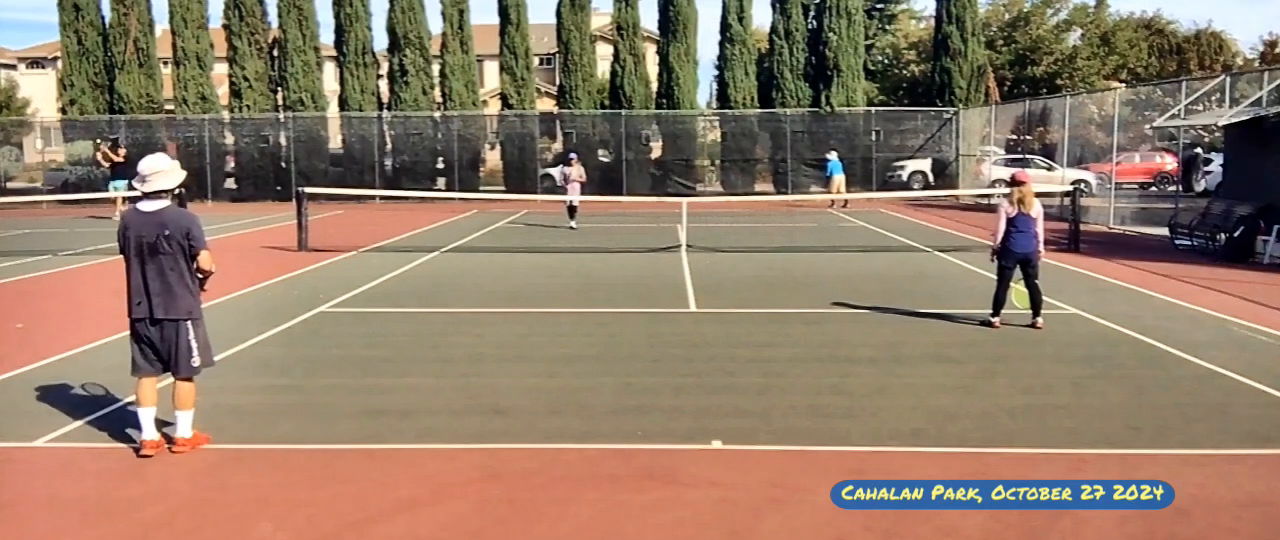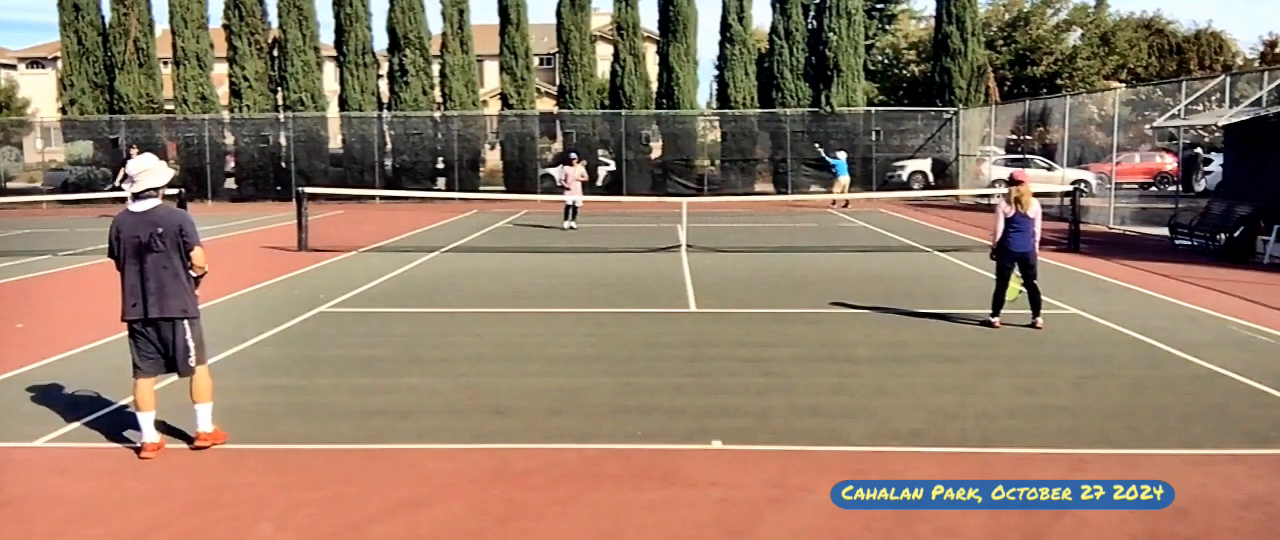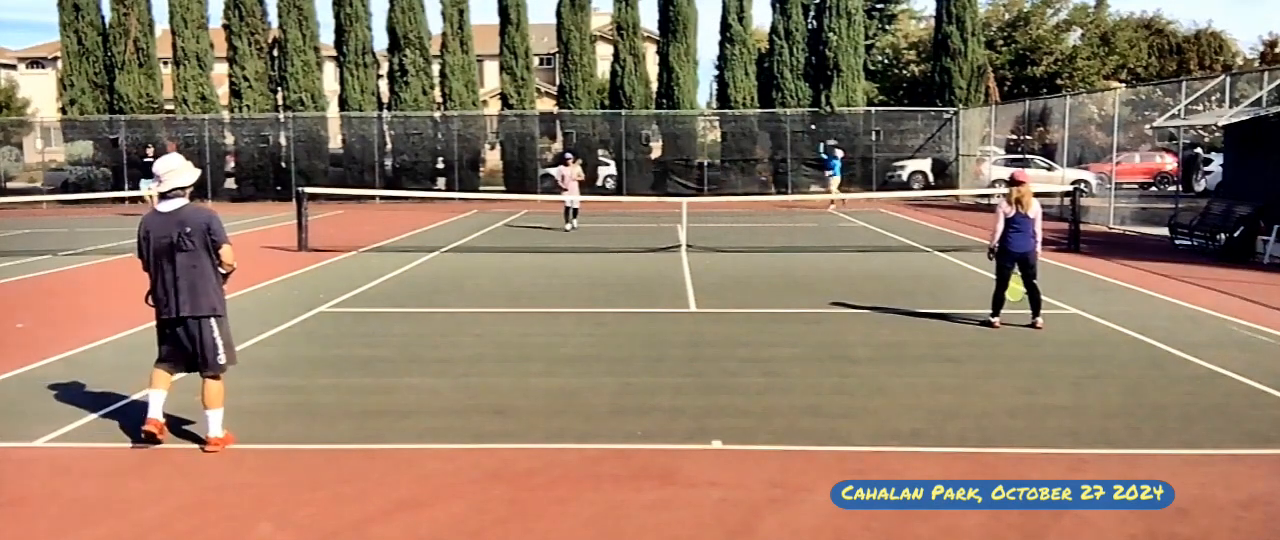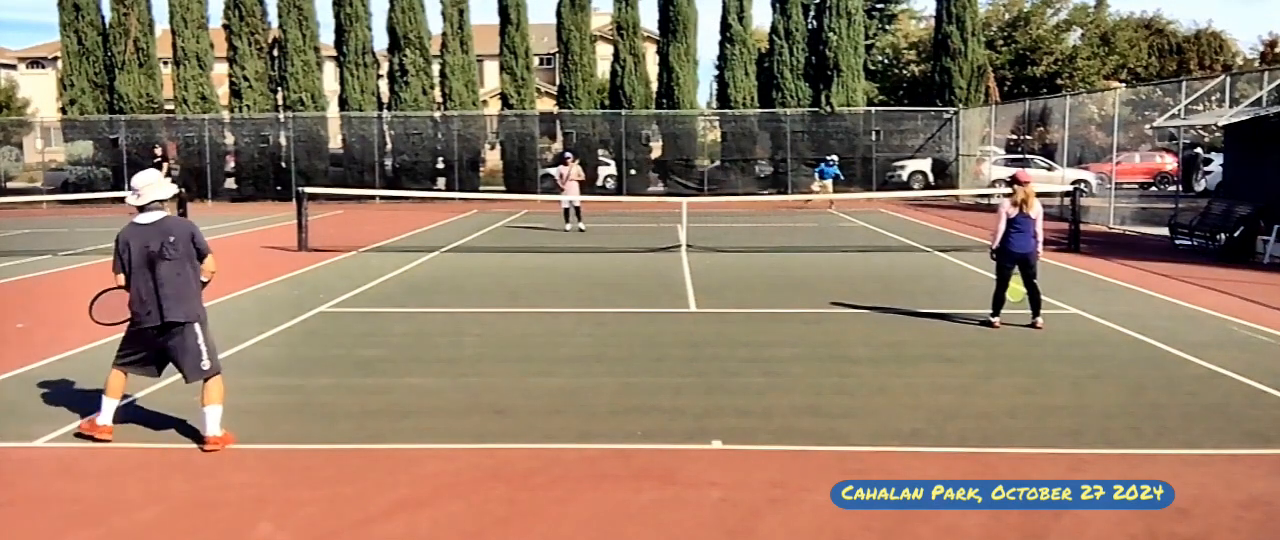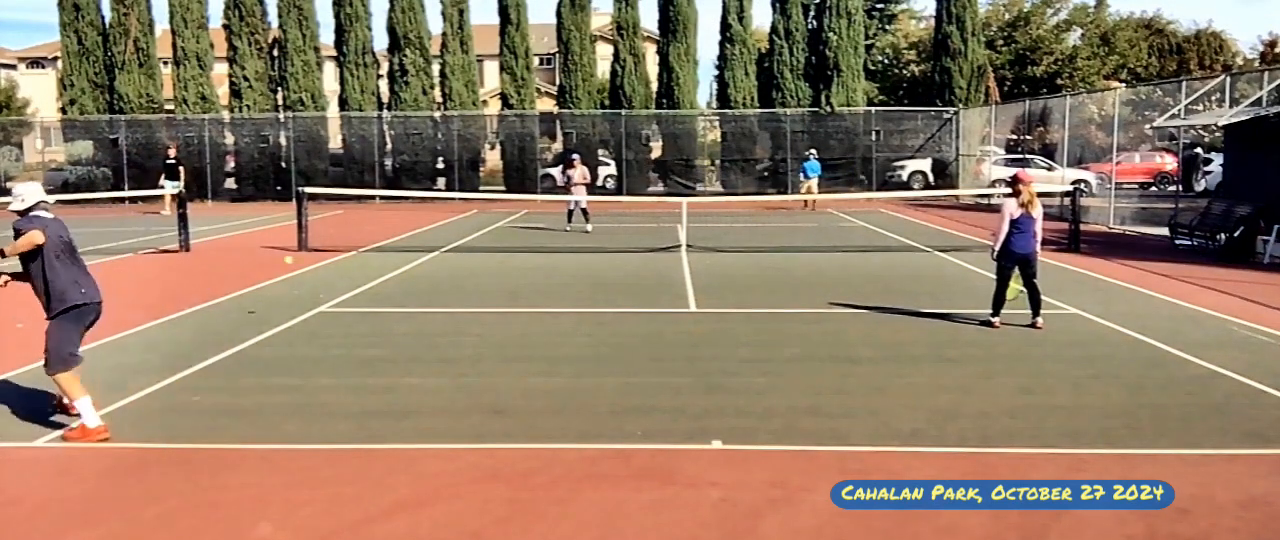
dt=0.5s
person 1, frame 1
left shoulder: (128, 220)
right shoulder: (185, 219)
left elbow: (131, 258)
right elbow: (205, 265)
right wrist: (197, 279)
left hip: (142, 309)
right hip: (179, 307)
left knee: (146, 374)
right knee: (184, 374)
left ankle: (148, 437)
right ankle: (183, 435)
person 1, frame 2
left shoulder: (120, 222)
right shoulder: (177, 217)
left elbow: (119, 263)
right elbow: (199, 263)
right wrist: (191, 279)
left hip: (138, 309)
right hip: (177, 306)
left knee: (144, 375)
right knee: (197, 367)
left ankle: (149, 439)
right ankle: (205, 429)
person 1, frame 3
left shoulder: (148, 222)
right shoulder: (204, 216)
left elbow: (147, 266)
right elbow: (228, 260)
right wrist: (218, 275)
left hip: (167, 308)
right hip: (204, 306)
left knee: (164, 365)
right knee: (213, 372)
left ankle: (153, 418)
right ankle: (215, 435)
person 1, frame 4
left shoulder: (125, 235)
right shoulder: (184, 227)
left elbow: (120, 280)
right elbow: (209, 269)
left hip: (144, 318)
right hip: (185, 315)
left knee: (121, 366)
right knee: (210, 374)
left ankle: (103, 422)
right ankle: (214, 434)
person 1, frame 5
left shoulder: (25, 224)
right shoulder: (58, 225)
left elbow: (36, 237)
left hip: (68, 305)
right hip: (89, 299)
left knee: (60, 368)
right knee: (67, 354)
left ankle: (93, 424)
right ankle: (70, 401)
person 2, frame 1
left shoulder: (1006, 204)
right shoulder: (1036, 204)
left elbow: (1000, 229)
right elbow: (1039, 229)
left wrist: (995, 247)
right wrist: (1040, 247)
left hip: (1010, 249)
right hip: (1030, 249)
left knee: (1003, 284)
right knee: (1033, 285)
left ankle: (995, 318)
right ankle: (1037, 318)
person 2, frame 2
left shoulder: (1004, 204)
right shoulder: (1034, 204)
left elbow: (999, 229)
right elbow: (1037, 229)
left wrist: (994, 247)
right wrist: (1035, 247)
left hip: (1007, 249)
right hip: (1028, 249)
left knee: (1001, 285)
right knee: (1031, 284)
left ankle: (995, 318)
right ankle: (1037, 319)
person 2, frame 3
left shoulder: (1004, 204)
right shoulder: (1034, 204)
left elbow: (998, 229)
right elbow: (1038, 229)
left wrist: (992, 246)
right wrist: (1038, 247)
left hip: (1007, 249)
right hip: (1027, 250)
left knee: (1001, 285)
right knee: (1031, 284)
left ankle: (995, 318)
right ankle: (1037, 319)
person 2, frame 4
left shoulder: (1006, 203)
right shoulder: (1036, 204)
left elbow: (1000, 228)
right elbow: (1038, 229)
left wrist: (993, 246)
right wrist: (1039, 248)
left hip: (1008, 250)
right hip: (1028, 250)
left knee: (1002, 284)
right knee: (1031, 284)
left ankle: (995, 318)
right ankle: (1037, 318)
person 2, frame 5
left shoulder: (1009, 203)
right shoulder: (1037, 204)
left elbow: (1003, 229)
right elbow: (1038, 230)
left wrist: (995, 248)
right wrist: (1037, 247)
left hip: (1010, 250)
right hip: (1029, 251)
left knee: (1002, 284)
right knee: (1031, 284)
left ankle: (995, 318)
right ankle: (1037, 318)
